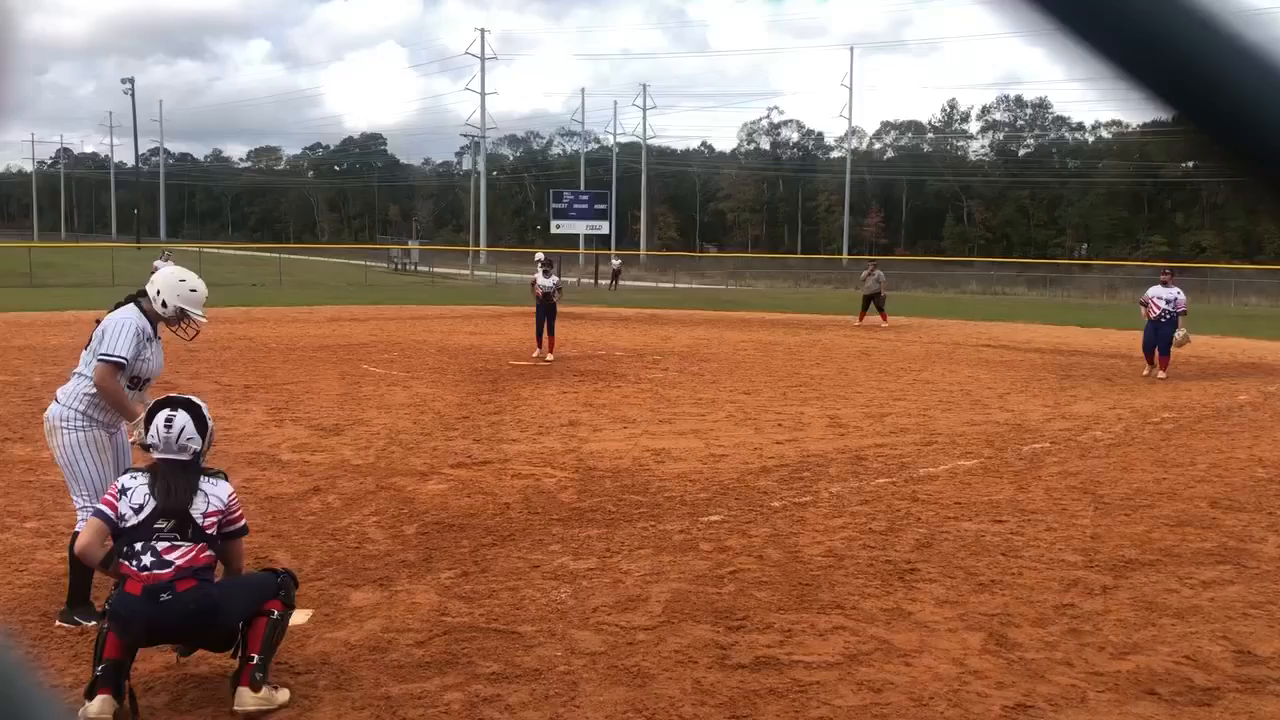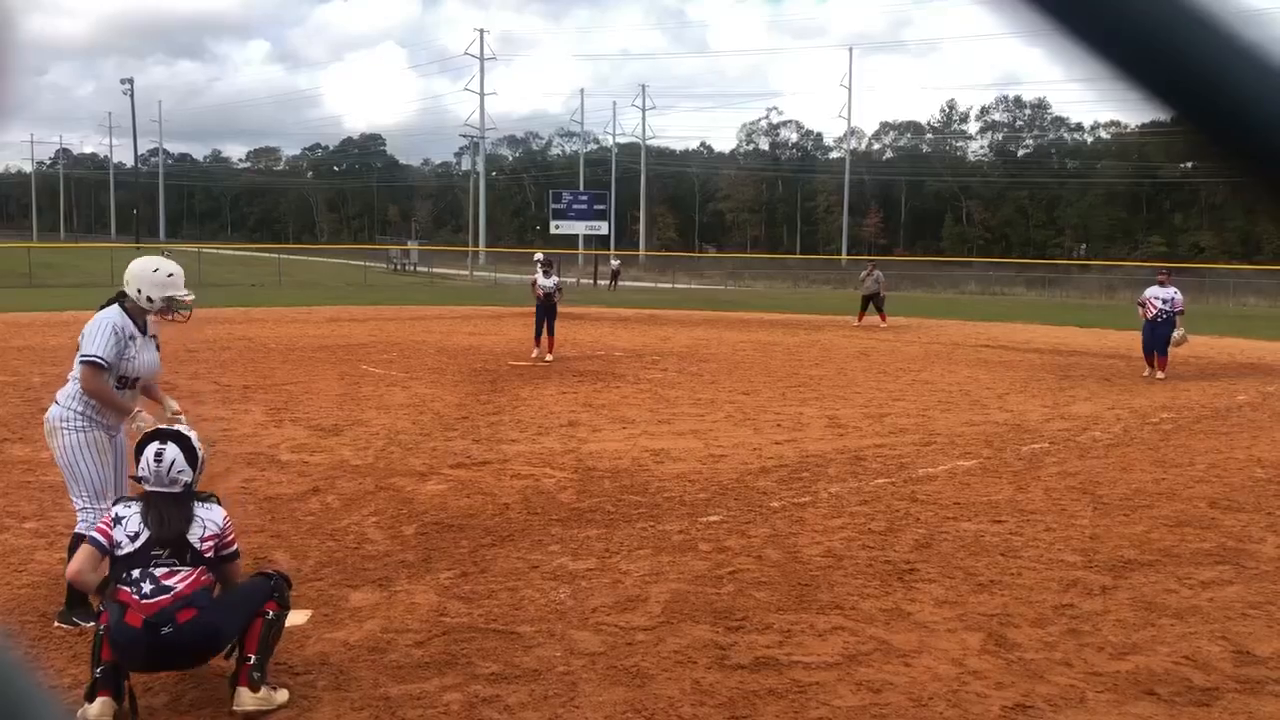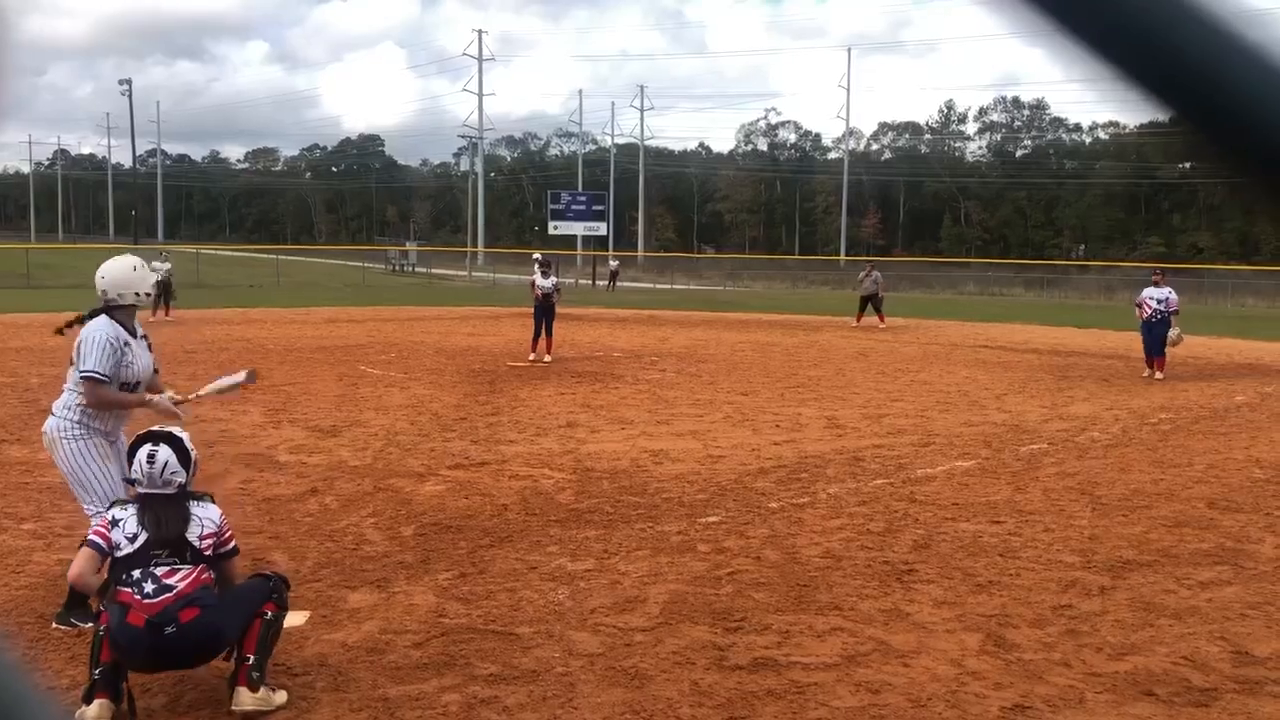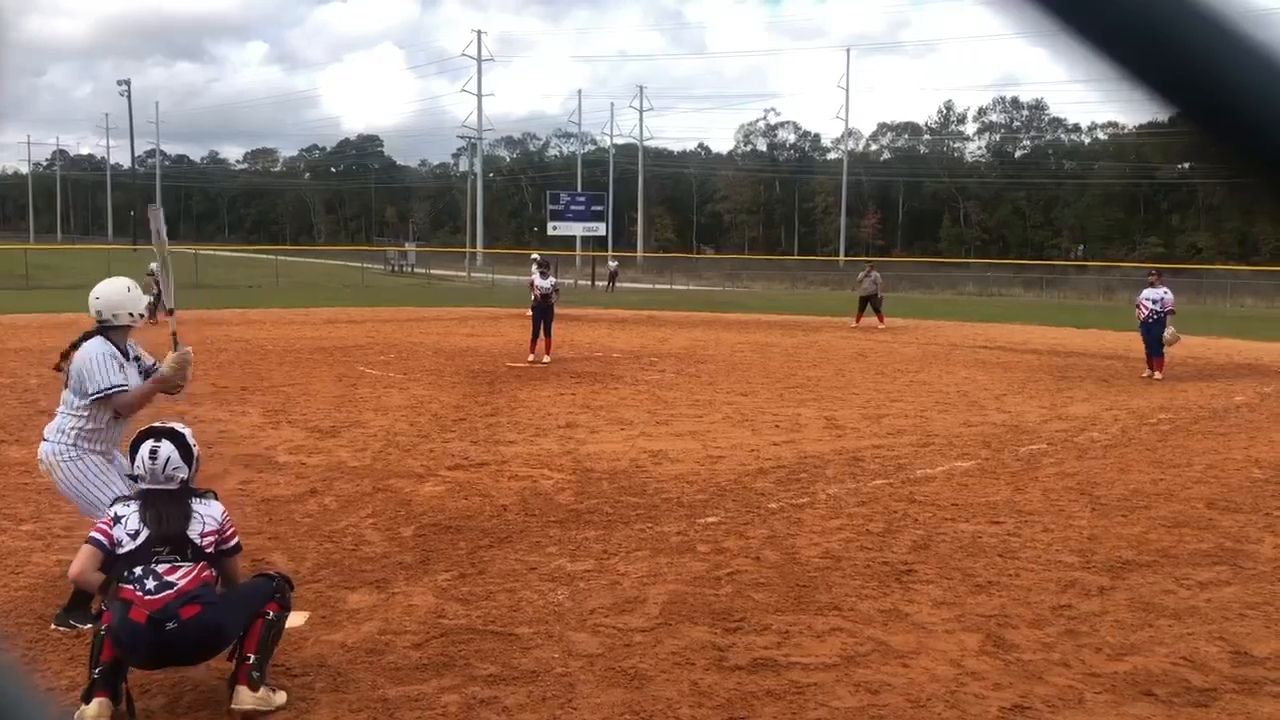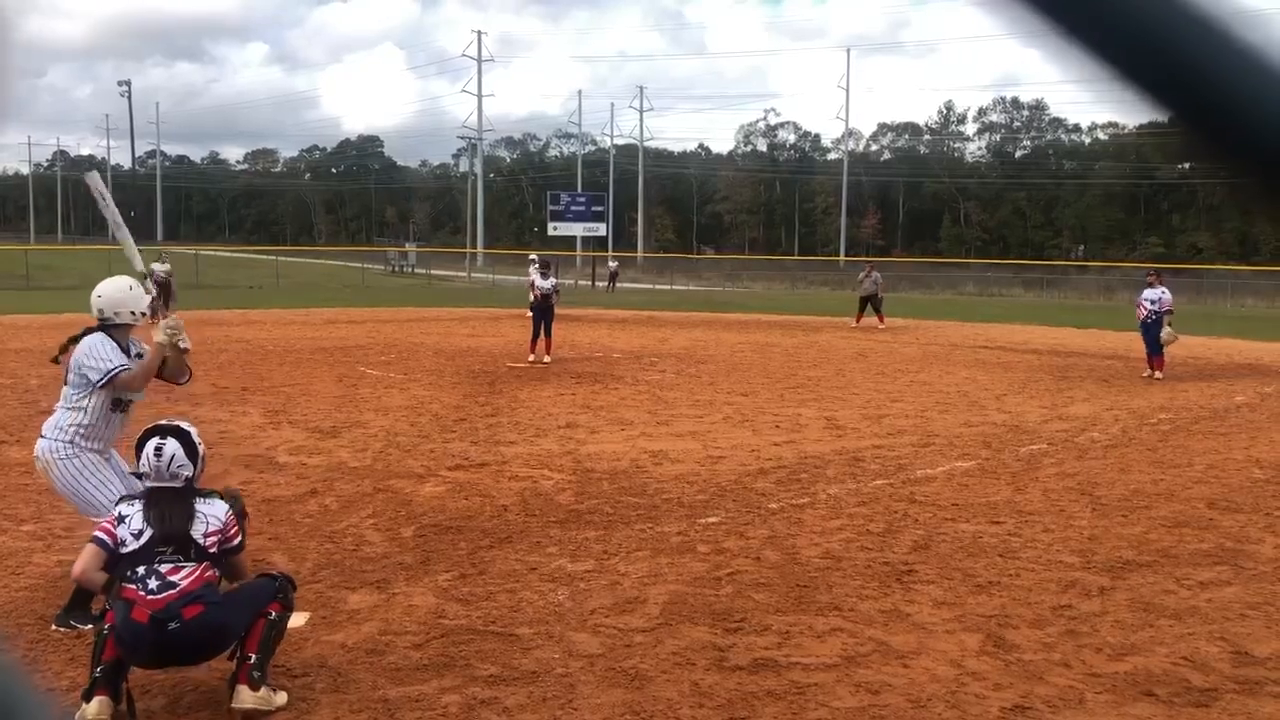
dt=0.2s
person 1, frame 1
left shoulder: (148, 326)
right shoulder: (127, 323)
right elbow: (104, 379)
right wrist: (138, 418)
left hip: (109, 424)
right hip: (76, 422)
right knee: (94, 511)
right ankle: (76, 608)
person 1, frame 2
left shoulder: (144, 326)
right shoulder: (109, 323)
left elbow: (145, 377)
right elbow: (90, 381)
left wrist: (165, 402)
right wrist: (133, 414)
left hip: (110, 426)
right hip: (76, 424)
left knee: (116, 508)
right knee: (94, 513)
right ankle: (73, 609)
person 1, frame 3
left shoulder: (133, 330)
right shoulder: (100, 334)
left elbow: (150, 374)
right elbow: (95, 395)
left wrist: (165, 393)
right wrist: (149, 402)
left hip: (107, 434)
right hip: (74, 434)
right knee: (109, 516)
right ankle: (72, 610)
person 1, frame 4
left shoulder: (130, 350)
right shoulder: (96, 354)
left elbow: (168, 387)
right elbow: (125, 405)
left wrist: (176, 371)
right wrist: (164, 372)
left hip: (99, 452)
right hip: (67, 453)
right ankle: (73, 612)
person 1, frame 5
left shoulder: (131, 347)
right shoulder: (95, 346)
left elbow: (178, 377)
right elbow: (132, 384)
left wrist: (176, 350)
right wrist: (158, 344)
left hip: (96, 449)
right hip: (64, 451)
right ankle: (73, 612)
person 2, frame 1
left shoulder: (126, 484)
right shoulder: (219, 489)
left elbow: (84, 547)
right elbow: (235, 568)
left wrist: (124, 573)
left hip: (135, 620)
right hip: (196, 613)
right knee: (279, 583)
left ankle: (103, 693)
right ankle: (251, 686)
person 2, frame 2
left shoulder: (120, 512)
right shoulder: (213, 513)
left elbow: (77, 573)
right elbow: (232, 585)
left wrist: (119, 594)
left hip: (132, 646)
right hip: (196, 640)
left knee: (113, 608)
right knee: (272, 585)
left ankle: (102, 696)
right ankle: (250, 686)
person 2, frame 3
left shoulder: (117, 515)
right shoulder: (209, 512)
left elbow: (78, 576)
right elbow: (229, 585)
left wrist: (117, 595)
left hip: (133, 648)
right hip: (198, 638)
left knee: (112, 607)
right knee: (271, 586)
left ankle: (101, 696)
right ankle: (249, 686)
person 2, frame 4
left shoulder: (119, 512)
right shoulder: (211, 509)
left elbow: (79, 573)
right elbow: (232, 582)
left wrist: (119, 591)
left hip: (135, 644)
right hip: (199, 634)
left knee: (113, 608)
right knee: (274, 587)
right ankle: (249, 686)
person 2, frame 5
left shoulder: (124, 511)
right shoulder: (216, 508)
left elbow: (82, 572)
right elbow: (240, 576)
left wrist: (123, 592)
right wrist: (240, 524)
left hip: (138, 644)
right hip: (202, 634)
left knee: (118, 607)
right knee: (276, 587)
left ankle: (101, 695)
right ankle: (250, 685)
